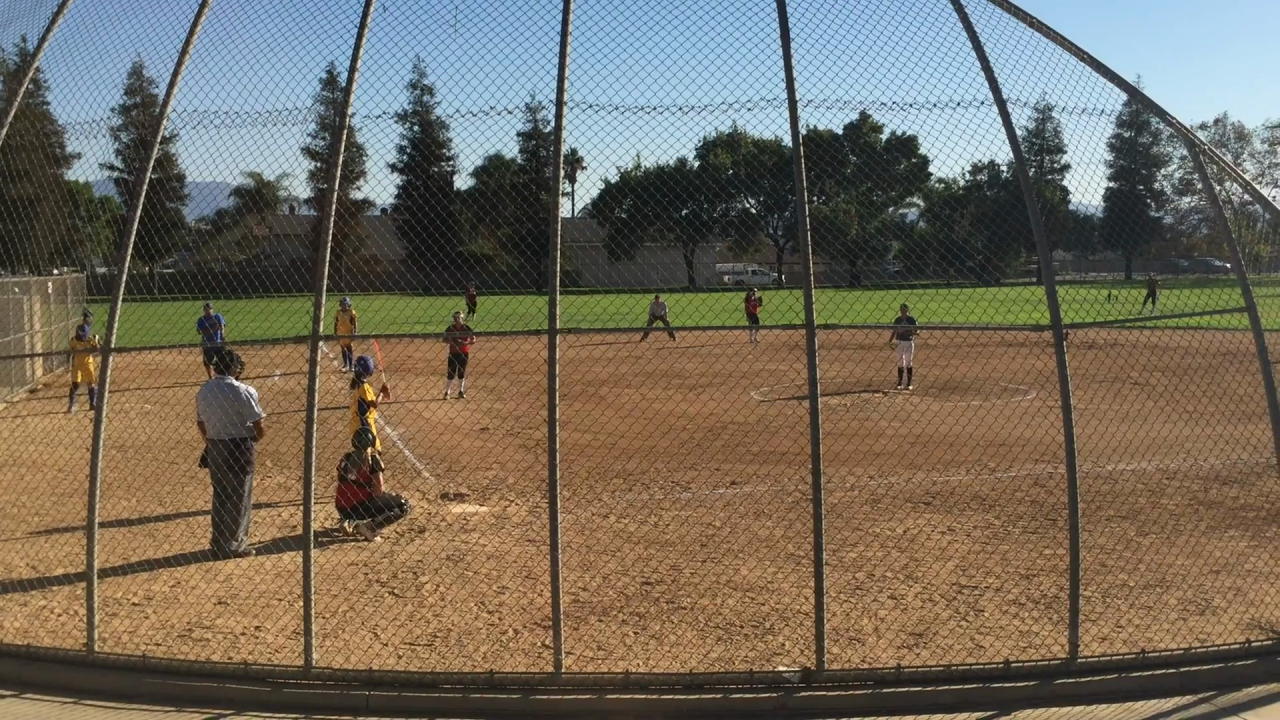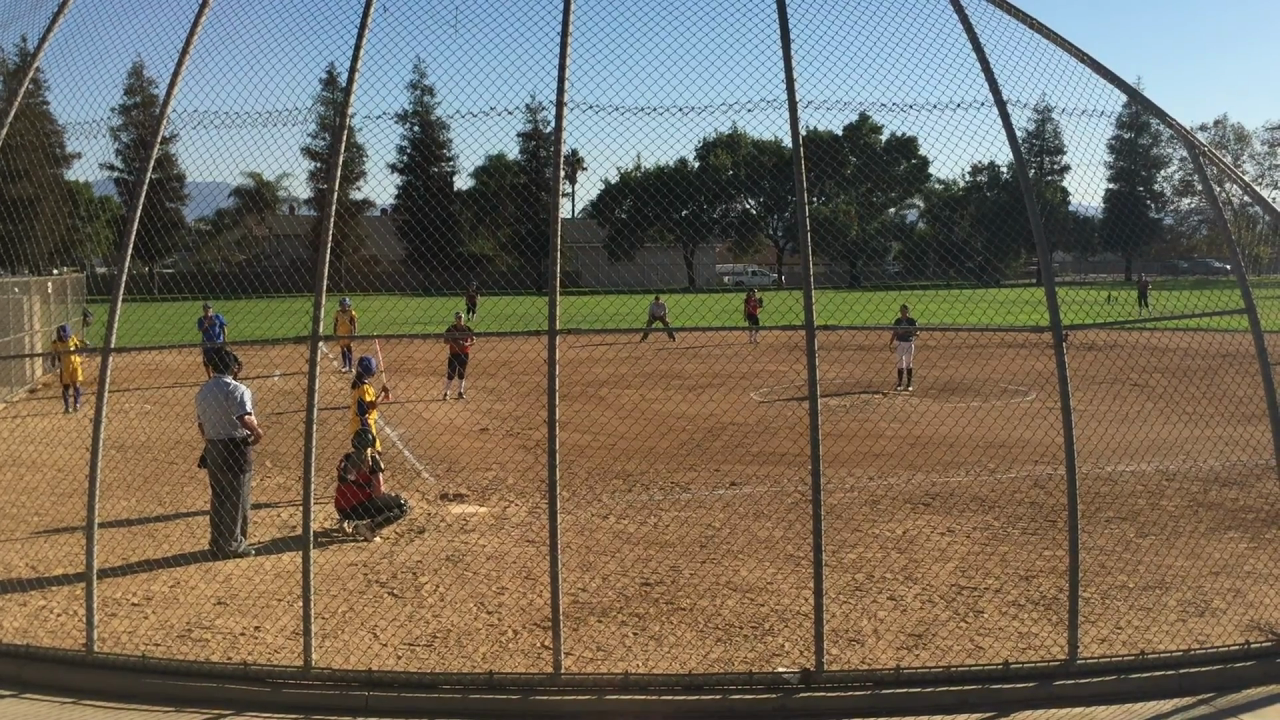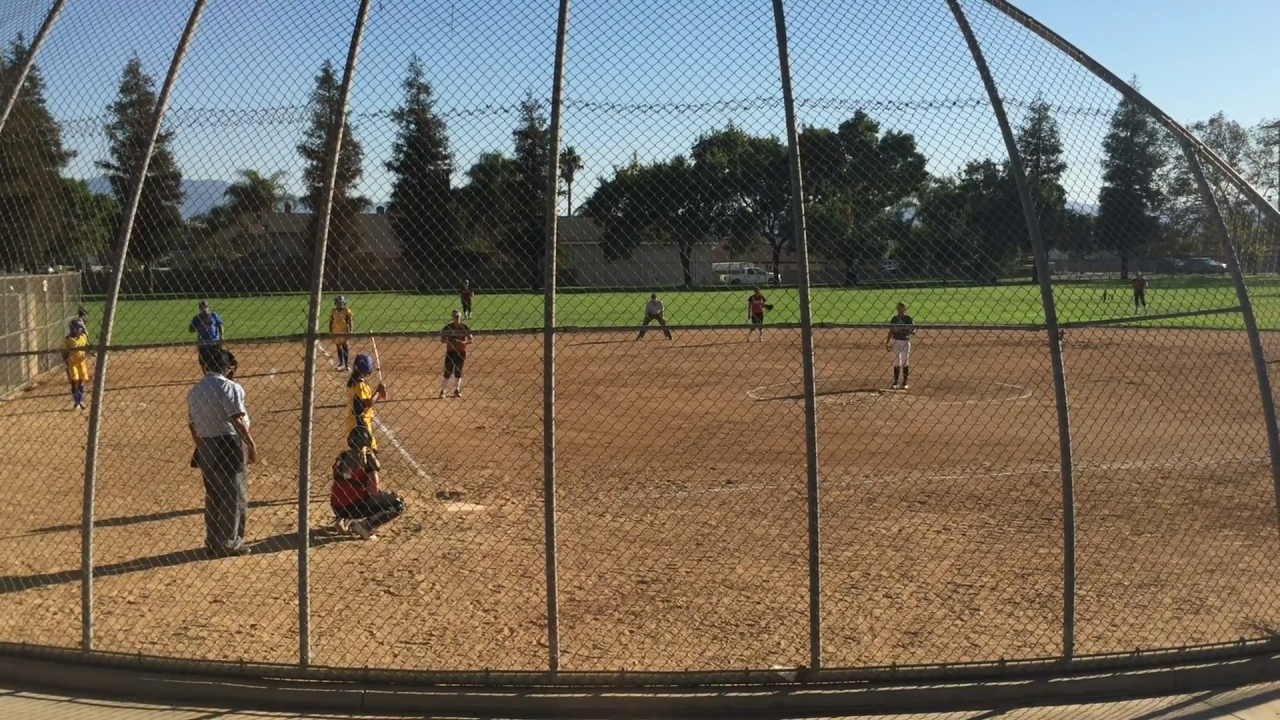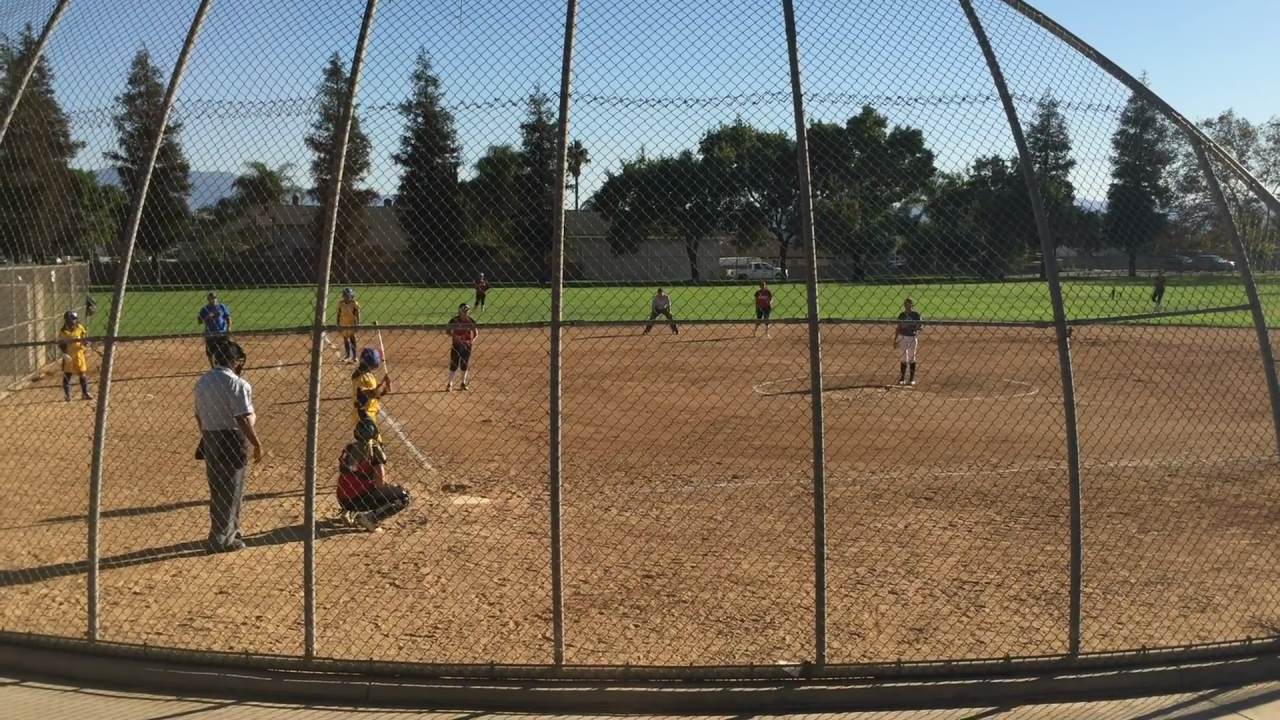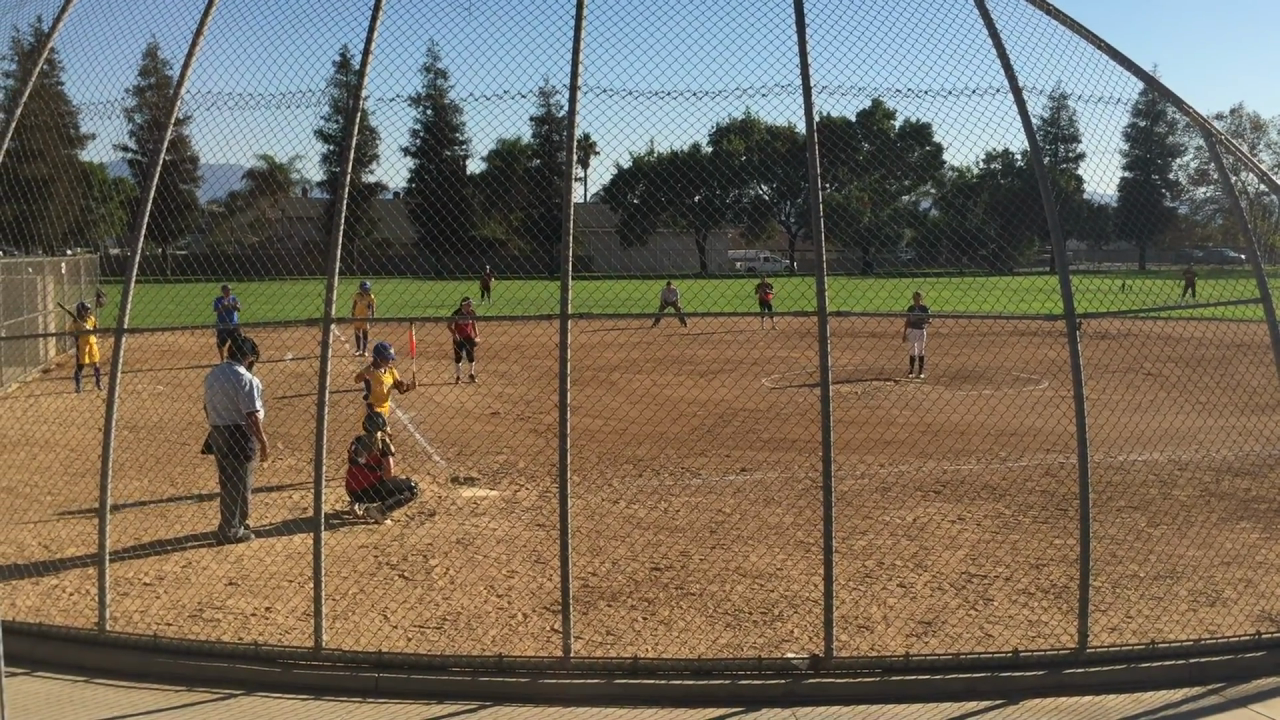
dt=1s
person 1, frame 1
left shoulder: (204, 391)
right shoulder: (243, 391)
left elbow: (201, 423)
right elbow: (258, 423)
right wrist: (258, 437)
left hip: (214, 448)
right hip: (239, 448)
left knee: (220, 496)
right knee: (238, 497)
left ankle: (218, 541)
right ankle: (232, 545)
person 1, frame 2
left shoulder: (203, 391)
right shoulder: (236, 389)
left elbow: (201, 423)
right elbow: (245, 419)
right wrist: (258, 433)
left hip: (213, 448)
right hip: (236, 447)
left knee: (218, 496)
right knee: (237, 497)
left ankle: (218, 542)
right ankle: (232, 545)
person 1, frame 3
left shoulder: (195, 390)
right shoulder: (230, 387)
left elbow: (192, 425)
right elbow: (238, 421)
right wrist: (251, 445)
left hip: (205, 447)
right hip: (228, 445)
left knee: (213, 495)
right knee: (234, 496)
left ankle: (214, 540)
right ankle: (229, 543)
person 1, frame 4
left shoulder: (202, 382)
right shoulder: (236, 383)
left elbow: (199, 416)
right elbow: (243, 418)
right wrist: (256, 443)
left hip: (209, 440)
right hip: (230, 440)
left knee: (218, 489)
right knee: (231, 491)
left ankle: (222, 532)
right ankle: (223, 538)
person 1, frame 5
left shoulder: (213, 374)
right shoulder: (245, 379)
left elbow: (208, 407)
right elbow: (252, 415)
right wrist: (263, 442)
left hip: (217, 434)
right hip: (239, 435)
left knee: (227, 482)
right knee: (239, 484)
left ankle: (230, 524)
right ankle: (232, 530)
